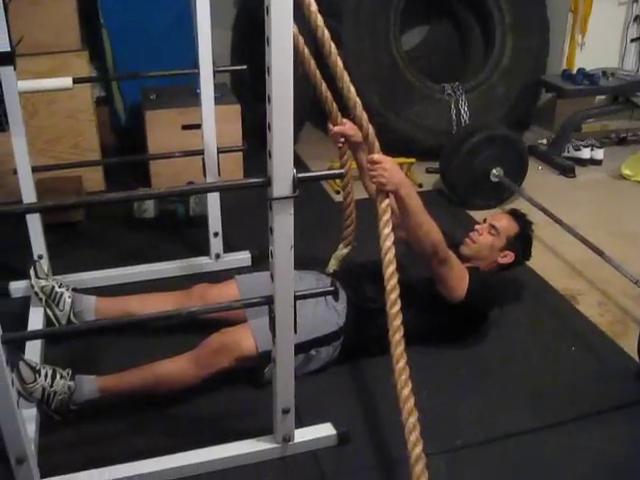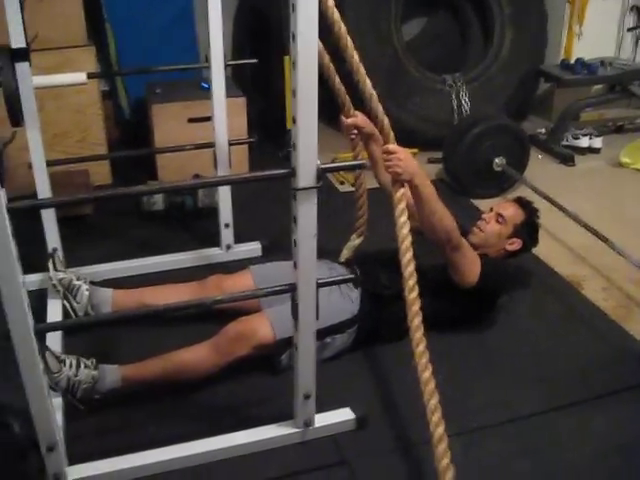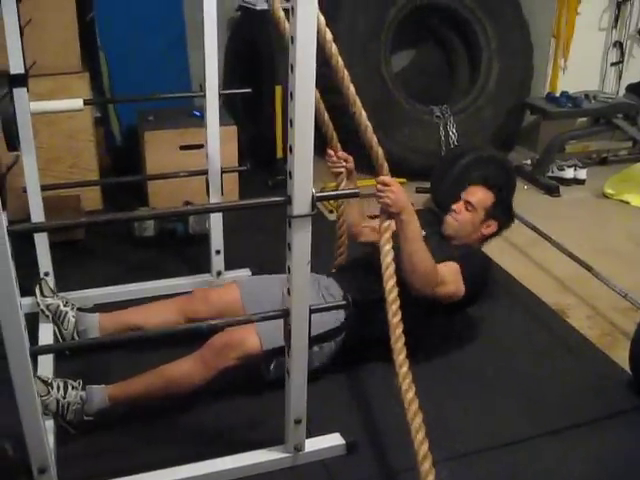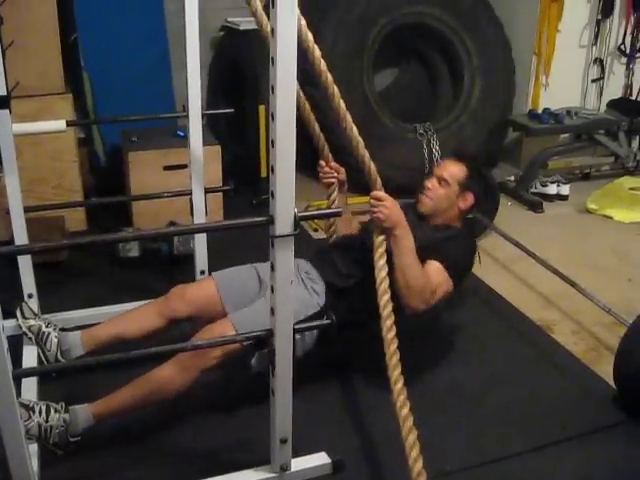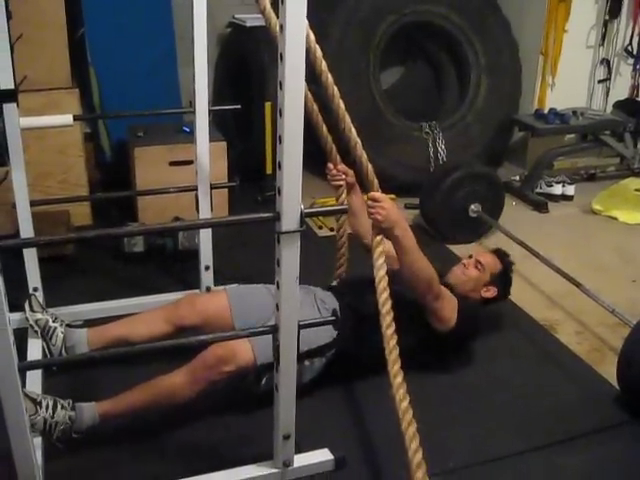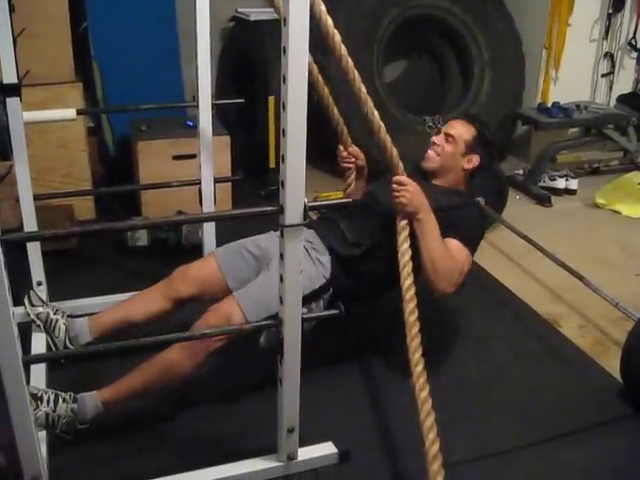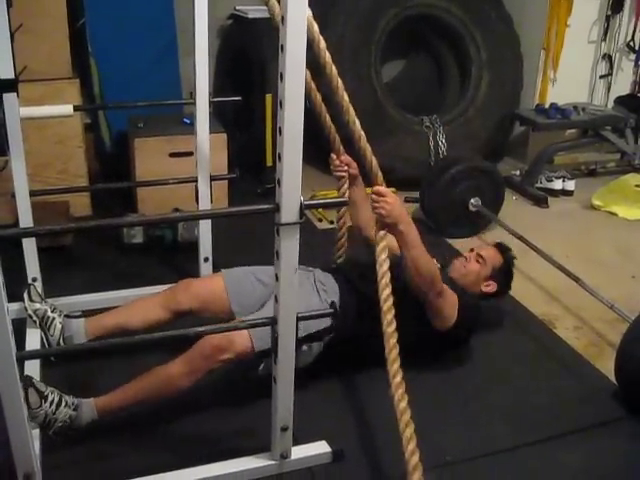
dt=0.7s
person 1, frame 1
left shoulder: (475, 293)
right shoulder: (452, 258)
left elbow: (435, 255)
right elbow: (397, 221)
left wrist: (404, 188)
right wrist: (361, 149)
left hip: (344, 322)
right hip: (330, 284)
left knee: (220, 350)
right knee: (201, 295)
left ankle: (73, 389)
right ankle: (78, 306)
person 1, frame 2
left shoulder: (484, 278)
right shoulder: (458, 249)
left elbow: (449, 240)
right elbow: (400, 197)
left wrist: (418, 177)
right wrist: (372, 139)
left hip: (358, 309)
right hip: (343, 273)
left knee: (238, 337)
right knee: (217, 286)
left ankle: (100, 379)
right ankle: (97, 301)
person 1, frame 3
left shoulder: (471, 266)
right shoulder: (435, 225)
left elbow: (423, 284)
right elbow: (358, 229)
left wrist: (405, 214)
right wrist: (349, 181)
left hip: (343, 315)
right hip: (325, 283)
left knee: (225, 347)
right knee: (202, 301)
left ankle: (88, 401)
right ankle: (84, 325)
person 1, frame 4
left shoulder: (455, 245)
right shoulder: (413, 211)
left elbow: (416, 298)
left wrist: (400, 230)
right wrist: (340, 192)
left hip: (323, 299)
right hip: (303, 270)
left knee: (203, 349)
right knee: (179, 299)
left ankle: (74, 422)
right ankle: (69, 346)
person 1, frame 5
left shoulder: (456, 312)
right shoulder: (434, 278)
left elbow: (423, 291)
right elbow: (371, 241)
left wrist: (400, 227)
right wrist: (353, 191)
left hip: (332, 330)
right hip: (315, 298)
left knee: (215, 362)
right knee: (188, 309)
left ankle: (77, 417)
right ankle: (73, 341)
person 1, frame 6
left shoulder: (463, 214)
right shoulder: (416, 176)
left elbow: (443, 280)
left wrist: (422, 212)
right wrist: (360, 174)
left hip: (325, 269)
right hip: (304, 237)
left knee: (211, 329)
right knee: (183, 280)
left ankle: (84, 407)
right ankle: (75, 332)
person 1, frame 7
left shoulder: (455, 311)
right shoulder: (436, 267)
left elbow: (427, 287)
right elbow: (372, 234)
left wrist: (404, 223)
right wrist: (357, 183)
left hip: (331, 312)
right hip: (314, 279)
left knee: (212, 350)
right knee: (186, 293)
left ankle: (77, 412)
right ankle: (69, 331)
